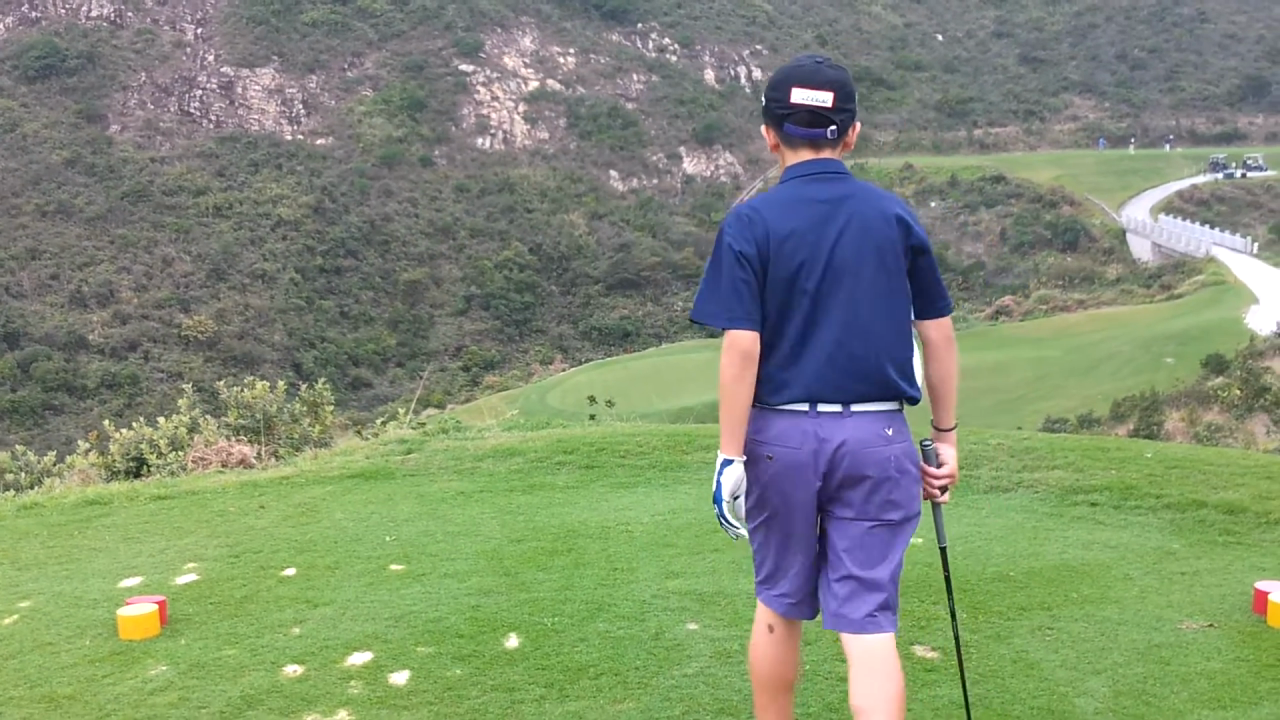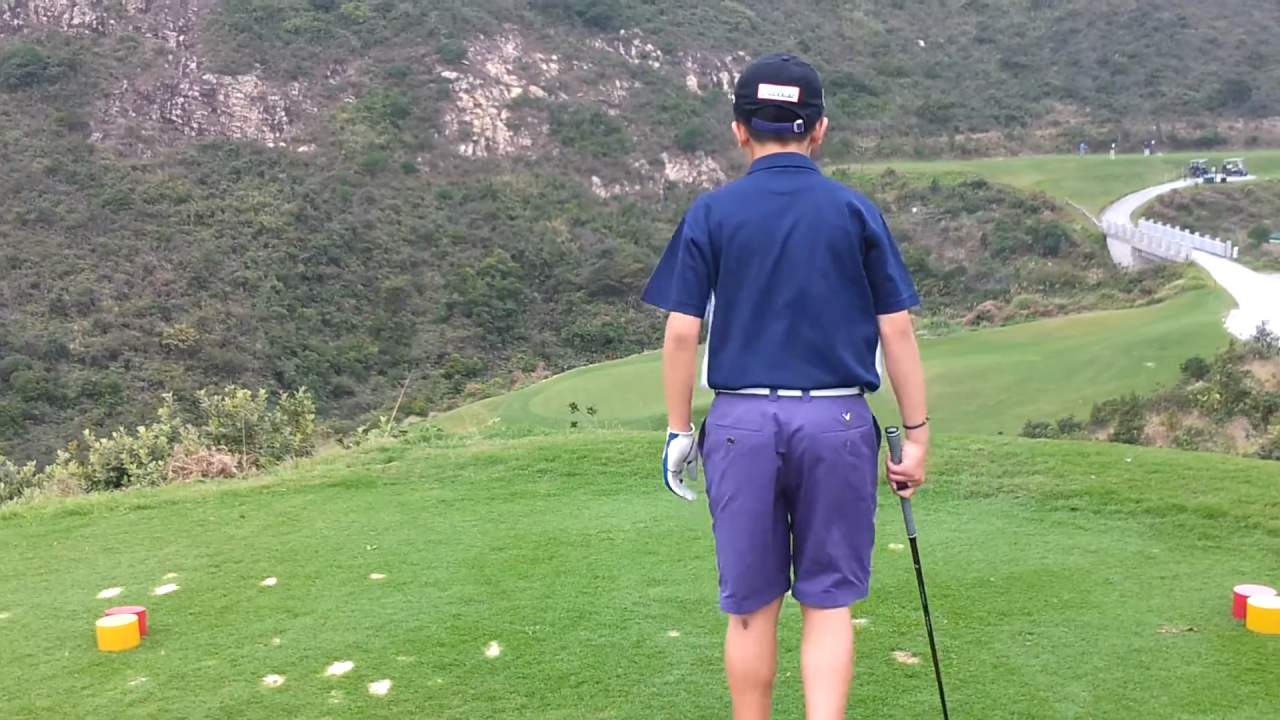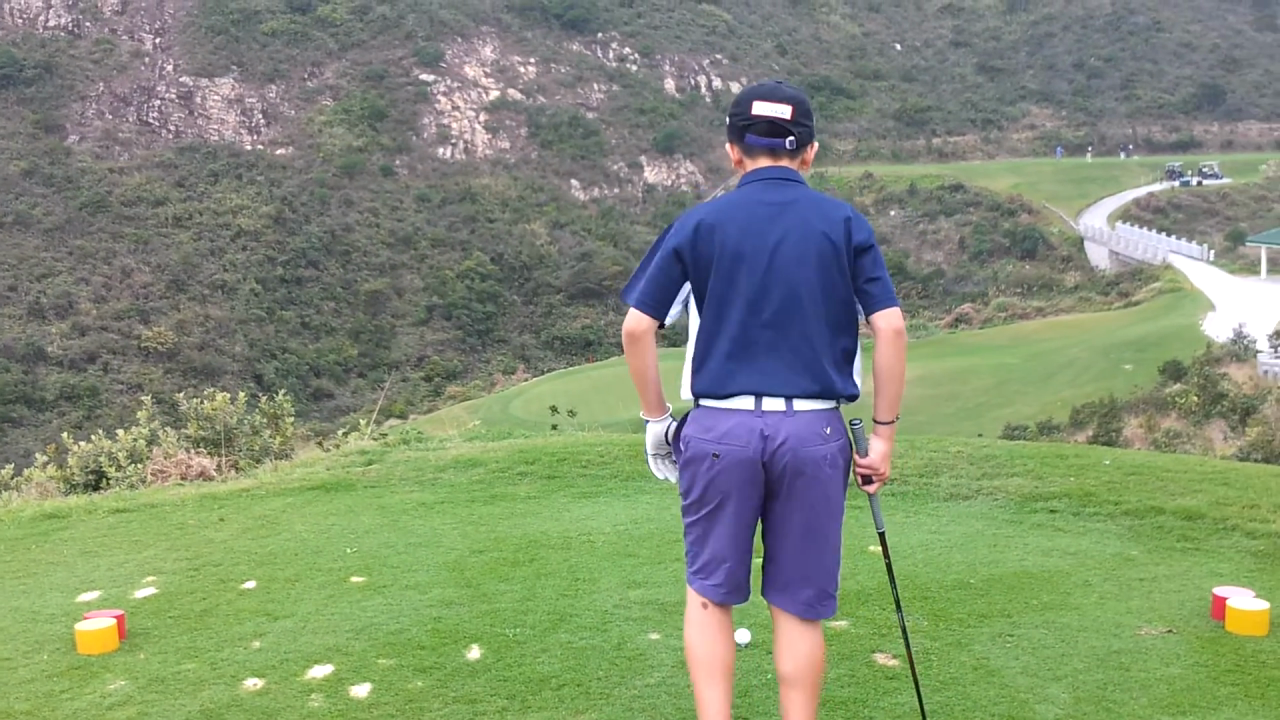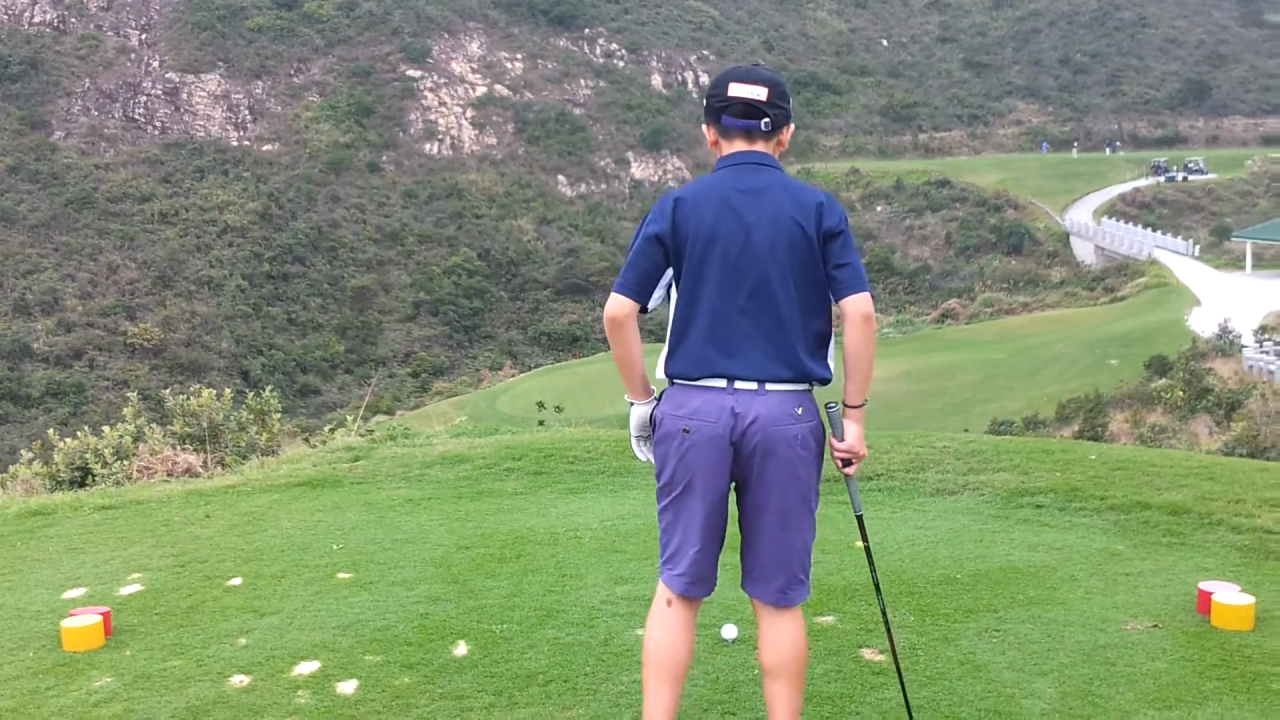
dt=0.2s
person 1, frame 1
left shoulder: (750, 222)
right shoulder: (896, 217)
left elbow: (741, 348)
right elbow: (938, 336)
left wrist: (730, 456)
right wrist: (946, 437)
left hip: (781, 437)
right hip: (874, 438)
left knee: (779, 607)
right knee: (868, 628)
person 1, frame 2
left shoulder: (711, 213)
right shoulder: (855, 211)
left elbow: (682, 333)
right elbow: (896, 330)
left wrist: (678, 432)
right wrist: (916, 434)
left hip: (741, 423)
right hip: (835, 421)
left knee: (749, 607)
right knee: (830, 603)
person 1, frame 3
left shoulder: (699, 224)
right shoulder: (845, 222)
left elbow: (636, 328)
right elbow: (890, 330)
left wrist: (656, 417)
right wrist: (884, 432)
left hip: (722, 429)
right hip: (813, 432)
left knee: (709, 593)
right knee: (798, 608)
person 1, frame 4
left shoulder: (677, 205)
right shoulder: (818, 207)
left elbow: (618, 312)
right elbow: (859, 313)
left wrist: (640, 400)
right wrist: (854, 414)
left hip: (693, 410)
right hip: (784, 414)
left knee: (679, 585)
right knee: (778, 596)
